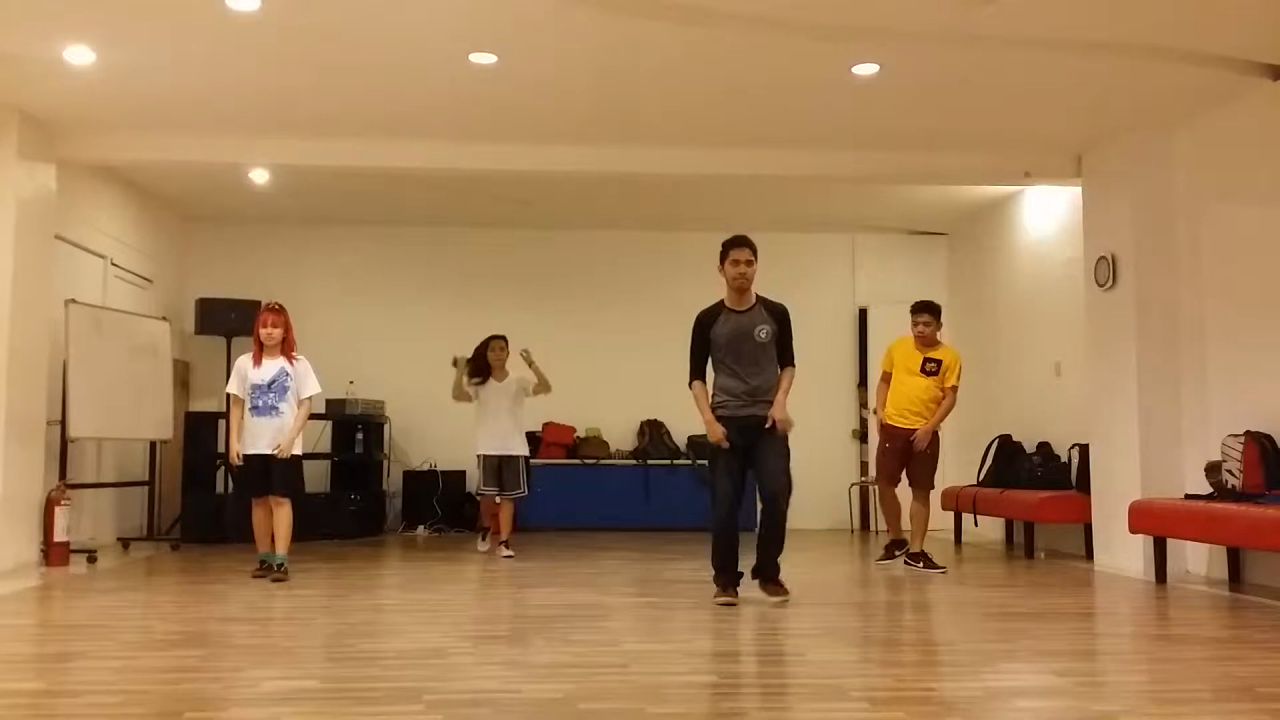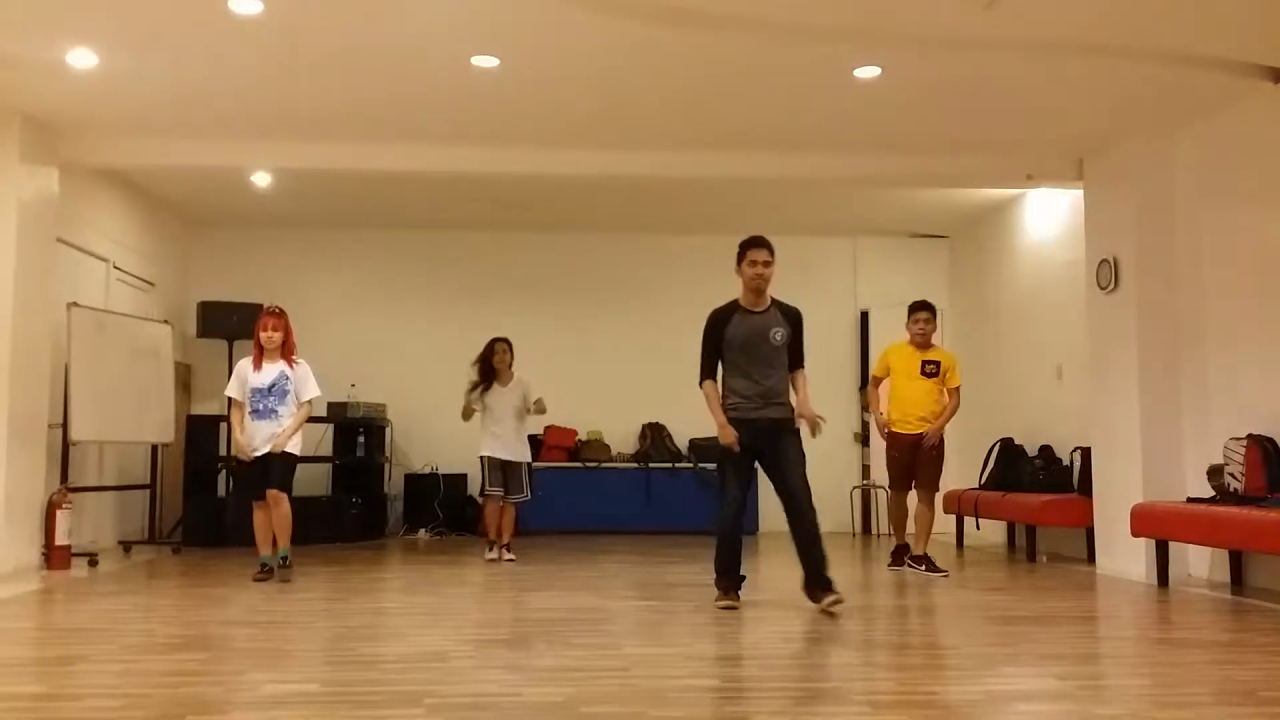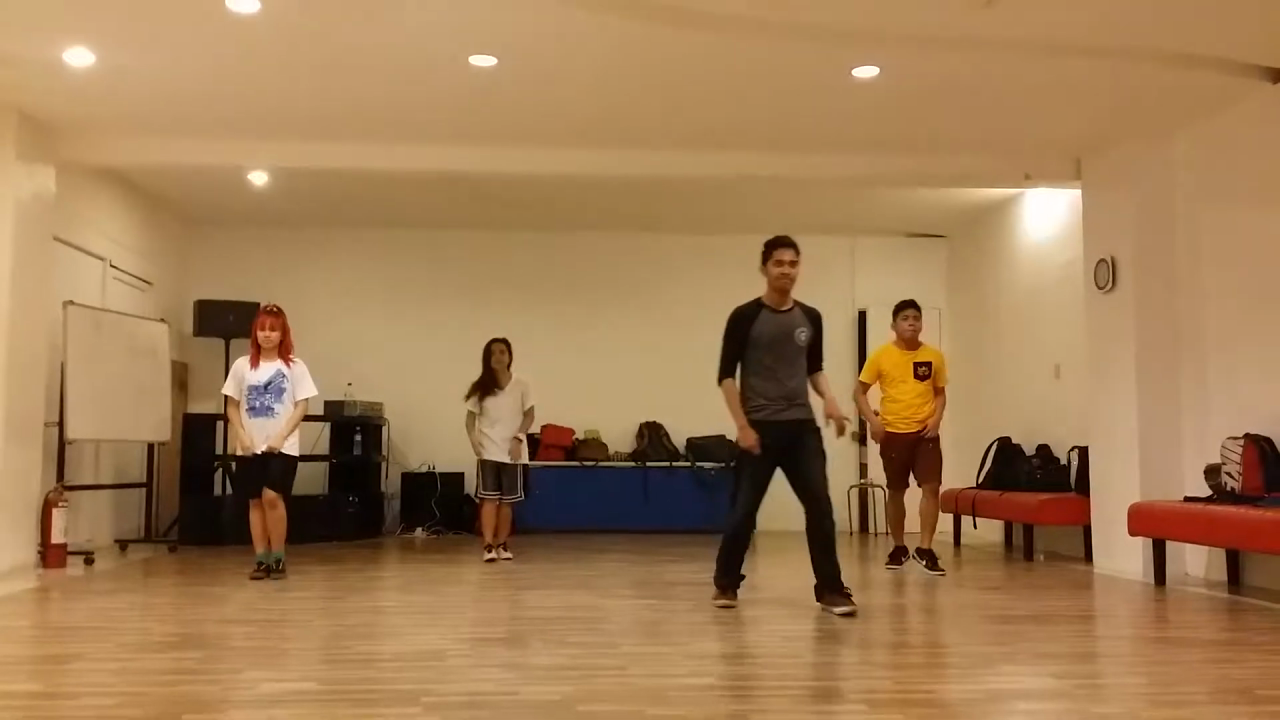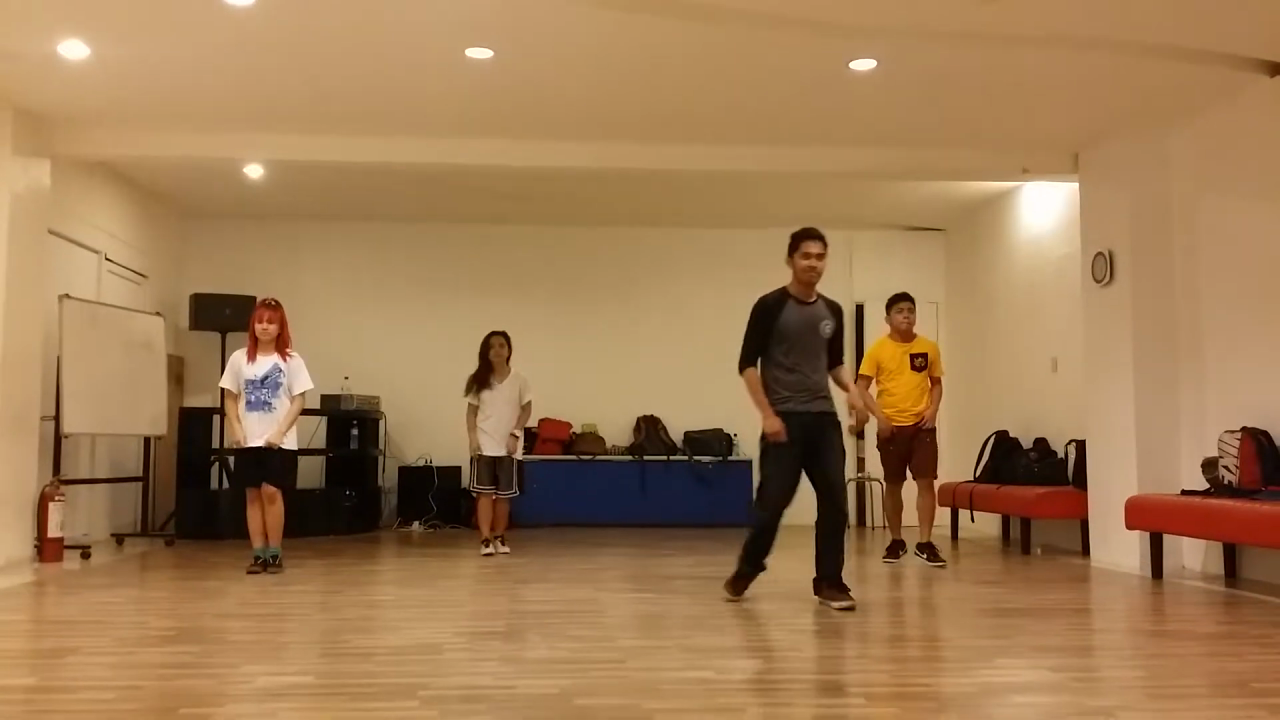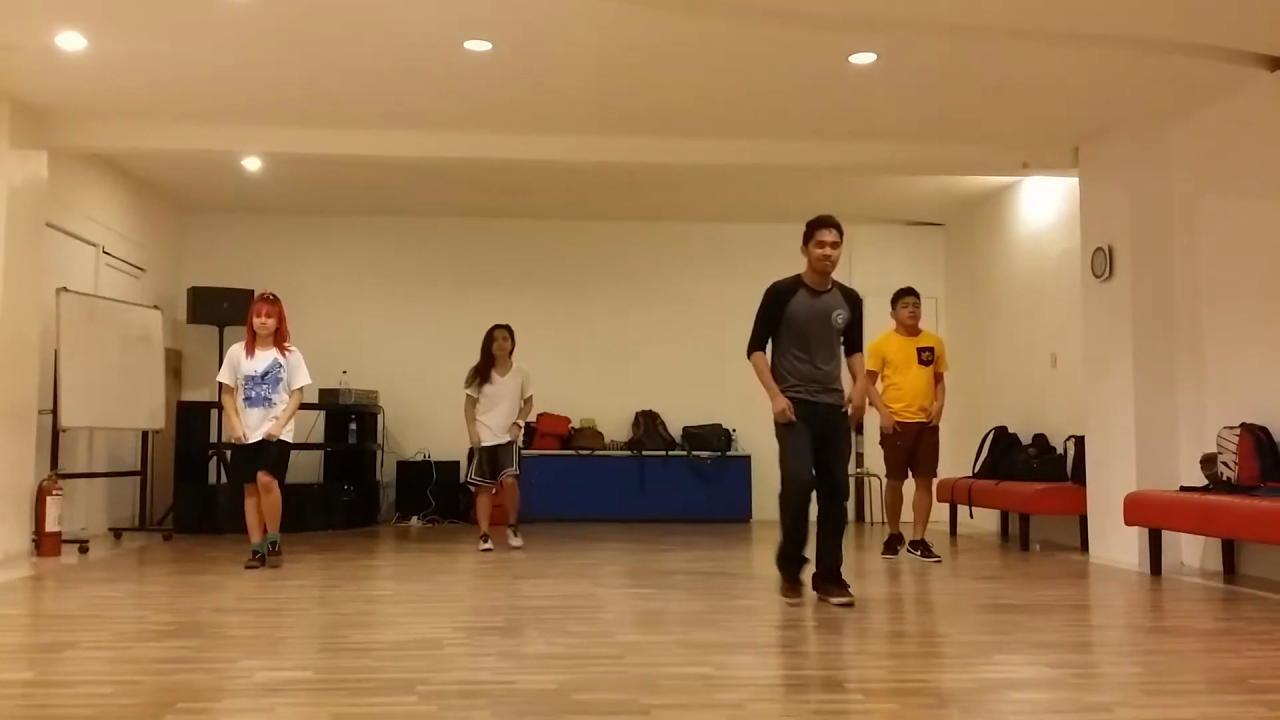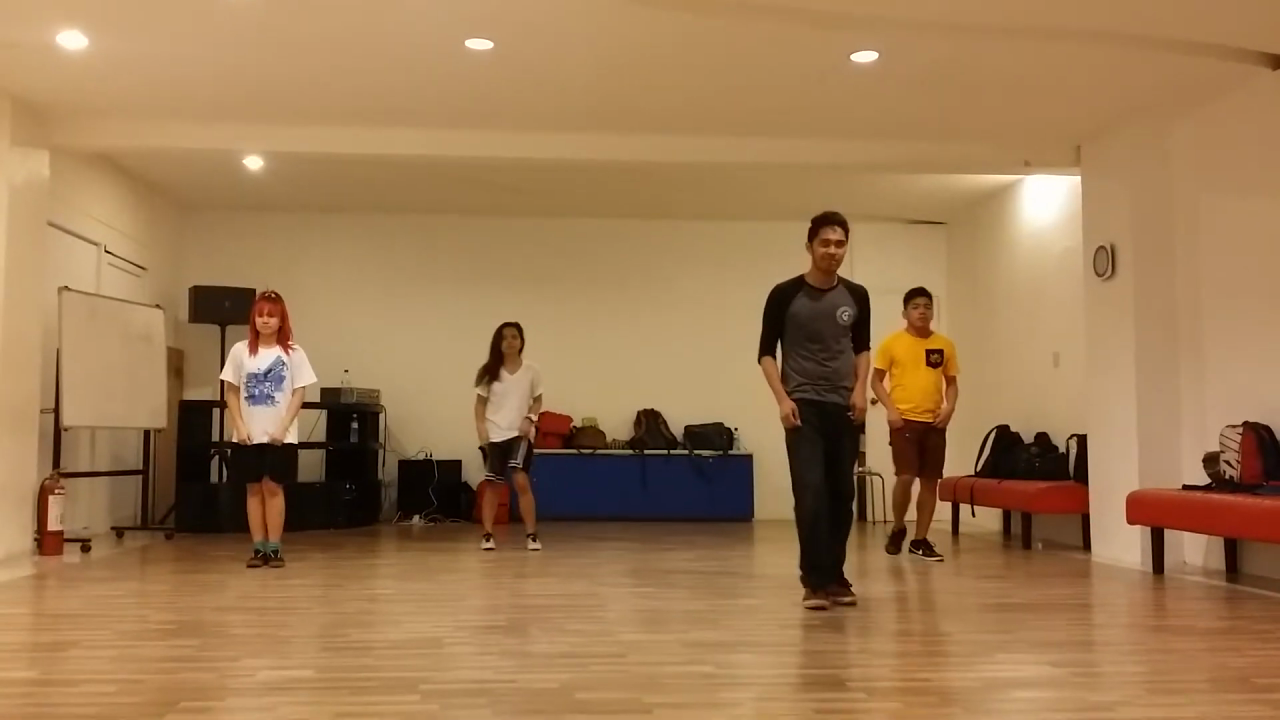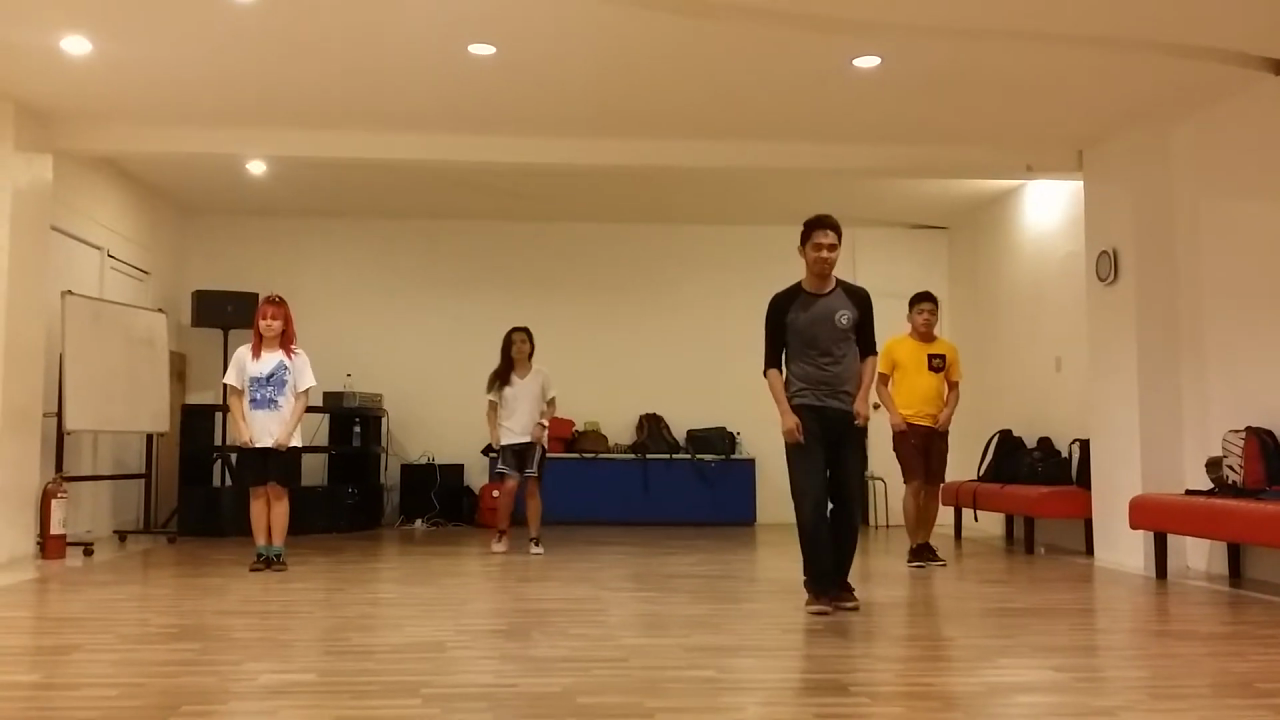
dt=0.2s
person 1, frame 1
left shoulder: (775, 314)
right shoulder: (708, 320)
left elbow: (787, 365)
right elbow: (696, 377)
left wrist: (780, 402)
right wrist: (709, 419)
left hip: (767, 421)
right hip: (727, 423)
left knee: (777, 493)
right knee: (725, 503)
left ankle: (768, 573)
right ankle: (726, 580)
person 1, frame 2
left shoulder: (790, 317)
right shoulder: (721, 319)
right elbow: (707, 377)
left wrist: (802, 401)
right wrist: (721, 422)
left hip: (780, 423)
right hip: (739, 425)
left knee: (800, 499)
right knee: (732, 507)
left ankle: (818, 582)
right ankle: (727, 584)
person 1, frame 3
left shoulder: (810, 318)
right shoulder: (745, 317)
right elbow: (726, 376)
left wrist: (829, 400)
right wrist: (743, 424)
left hip: (802, 425)
right hip: (760, 426)
left knee: (820, 504)
right knee: (744, 508)
left ankle: (830, 588)
right ankle: (726, 582)
person 1, frame 4
left shoulder: (832, 311)
right shoulder: (770, 306)
right elbow: (747, 364)
left wrist: (851, 390)
right wrist: (767, 413)
left hip: (823, 417)
right hip: (783, 417)
left knee: (835, 499)
right knee: (774, 497)
left ankle: (830, 582)
right ankle: (745, 570)
person 1, frame 5
left shoulder: (849, 300)
right shoulder: (782, 293)
right elbow: (756, 349)
left wrist: (859, 383)
right wrist: (775, 395)
left hip: (834, 407)
right hip: (794, 405)
left knee: (836, 492)
right knee: (799, 482)
left ankle: (829, 577)
right ankle: (790, 569)
person 1, frame 6
left shoulder: (856, 296)
right shoulder: (785, 294)
right elbow: (767, 353)
left wrist: (860, 388)
right wrist: (782, 398)
left hip: (843, 408)
right hip: (803, 405)
left knee: (841, 494)
right knee: (810, 491)
left ankle: (833, 575)
right ankle: (815, 581)
person 1, frame 7
left shoulder: (857, 299)
right shoulder: (784, 304)
left elbow: (868, 352)
right elbow: (772, 364)
left wrist: (863, 396)
right wrist: (784, 411)
left hip: (847, 414)
right hip: (805, 413)
left knee: (848, 501)
right knee: (811, 501)
left ankle: (839, 581)
right ankle: (818, 586)
person 2, frame 1
left shoulder: (297, 364)
right shoulder: (244, 363)
left elbow: (305, 404)
right elbow: (236, 405)
left wrist: (290, 438)
right wrist: (233, 441)
left hip: (284, 446)
right hip: (253, 445)
left knee: (280, 498)
right knee: (259, 500)
left ankle: (281, 561)
right ankle: (264, 559)
person 2, frame 2
left shoulder: (297, 367)
right shoulder: (245, 367)
left elbow: (306, 406)
right elbow: (236, 407)
left wrist: (285, 435)
right wrist: (237, 436)
left hip: (284, 445)
right hip: (253, 447)
left knee: (277, 495)
right knee: (259, 502)
left ankle: (284, 556)
right ankle: (265, 562)
person 2, frame 3
left shoulder: (294, 366)
right shoulder: (242, 366)
left elbow: (302, 405)
right elbow: (232, 406)
left wrist: (281, 436)
right wrist: (241, 435)
left hip: (282, 446)
right hip: (250, 447)
left knee: (272, 497)
right knee: (255, 501)
left ankle: (278, 556)
right ankle: (261, 560)
person 2, frame 4
left shoulder: (291, 360)
right shoulder: (239, 358)
left elbow: (298, 400)
right elbow: (230, 399)
left wrist: (280, 432)
right wrist: (235, 430)
left hip: (279, 441)
right hip: (247, 440)
left knee: (271, 492)
right knee: (253, 494)
left ankle: (275, 552)
right ankle: (258, 554)
person 2, frame 5
left shoulder: (290, 354)
right shoulder: (237, 352)
left elbow: (297, 394)
right elbow: (227, 393)
left wrist: (279, 424)
right wrist: (235, 425)
left hip: (276, 432)
right hip: (246, 434)
left knee: (266, 480)
right knee: (251, 488)
left ankle: (273, 540)
right ankle: (256, 548)
person 2, frame 6
left shoulder: (293, 353)
right shoulder: (240, 350)
left elbow: (298, 393)
right elbow: (231, 392)
left wrist: (282, 428)
right wrist: (239, 426)
left hip: (280, 435)
right hip: (248, 434)
left knee: (273, 486)
right knee: (254, 488)
left ankle: (275, 548)
right ankle: (258, 548)
person 2, frame 7
left shoulder: (295, 356)
right shoulder: (244, 354)
left elbow: (302, 398)
right elbow: (234, 396)
left wrist: (288, 432)
right wrist: (242, 429)
left hip: (283, 439)
right hip: (253, 439)
left knee: (278, 491)
right knee: (257, 492)
left ankle: (278, 552)
right ankle: (261, 552)
person 3, frame 1
left shoulder: (949, 356)
right shoulder: (897, 348)
left elbow: (950, 397)
right elbow: (884, 381)
left wrist: (929, 428)
right wrist: (879, 410)
left hip: (924, 432)
right hip: (893, 427)
left knee: (921, 491)
right knee: (885, 484)
left ankle: (916, 552)
right ankle: (896, 540)
person 3, frame 2
left shoulder: (945, 358)
right shoulder: (892, 353)
left elbow: (954, 398)
right elbow: (873, 385)
left wrist: (939, 425)
right wrist: (876, 414)
left hip: (929, 435)
right hip: (898, 433)
left knee: (926, 494)
right knee: (898, 493)
left ankle: (919, 555)
right ankle: (901, 545)
person 3, frame 3
left shoulder: (934, 356)
right shoulder: (881, 356)
left elbow: (940, 393)
right elbow: (860, 391)
left wrist: (936, 418)
right wrist: (871, 419)
left hip: (925, 432)
right hip: (893, 433)
left knee: (931, 487)
right knee: (896, 492)
left ankle: (925, 549)
right ankle: (899, 548)
person 3, frame 4
left shoulder: (929, 347)
right shoulder: (877, 349)
left elbow: (936, 383)
right elbow: (861, 387)
left wrist: (933, 409)
right wrist: (879, 416)
left hip: (922, 425)
right hip: (892, 427)
left knee: (926, 482)
right knee: (893, 485)
left ankle: (925, 543)
right ankle: (896, 541)
person 3, frame 5
left shoulder: (934, 342)
right shoulder: (882, 344)
left elbow: (939, 379)
right elbow: (869, 383)
left wrist: (939, 404)
right wrist: (883, 413)
left hip: (927, 422)
right hip: (896, 423)
left knee: (925, 481)
right knee: (895, 480)
left ankle: (918, 540)
right ankle: (894, 535)
person 3, frame 6
left shoulder: (944, 345)
right shoulder: (892, 343)
left elbow: (951, 382)
right elbow: (877, 381)
left wrist: (949, 406)
right wrist: (890, 409)
left hip: (934, 423)
right hip: (904, 421)
left knee: (930, 482)
right knee: (905, 477)
left ankle: (920, 540)
right ankle: (898, 528)
person 3, frame 7
left shoulder: (947, 350)
right shoulder: (894, 347)
left elbow: (953, 388)
right elbow: (881, 384)
left wrist: (949, 411)
right wrist: (893, 413)
left hip: (936, 427)
right hip: (907, 425)
left knee: (933, 488)
right knee: (915, 485)
left ankle: (924, 543)
right ankle: (914, 547)
person 4, frame 1
left shoulder: (519, 382)
right shoulder: (478, 384)
left elbow: (546, 387)
right elbow: (457, 395)
left wrist: (531, 363)
right wrist: (461, 368)
left hip: (514, 447)
right hip: (488, 447)
left knee: (508, 496)
right knee: (488, 494)
left ankle: (504, 542)
right ankle: (486, 527)
person 4, frame 2
left shoulder: (522, 384)
right shoulder: (483, 387)
left elbow: (542, 407)
right elbow: (466, 416)
left wrist: (530, 408)
right wrist: (468, 402)
left hip: (517, 450)
right hip: (491, 449)
left knee: (511, 500)
right knee: (493, 496)
left ankle: (505, 545)
right ankle: (491, 542)
person 4, frame 3
left shoulder: (521, 385)
right shoulder: (481, 388)
left elbow: (529, 416)
right elbow: (471, 418)
left wrist: (519, 438)
right wrist: (473, 438)
left hip: (512, 452)
right hip: (488, 451)
left knee: (507, 500)
right knee: (489, 498)
left ankle: (502, 544)
right ankle: (489, 545)
person 4, frame 4
left shoulder: (519, 380)
right shoulder: (478, 380)
left elbow: (526, 410)
right elbow: (471, 412)
left wrist: (515, 434)
right wrist: (472, 437)
left hip: (508, 446)
right hip: (483, 445)
left knee: (504, 495)
right knee: (485, 492)
left ankle: (499, 536)
right ankle: (486, 539)
person 4, frame 5
left shoulder: (521, 374)
right shoulder: (479, 373)
left elbow: (528, 403)
right elbow: (469, 404)
left wrist: (518, 424)
right wrist: (472, 430)
left hip: (509, 437)
right hip: (483, 437)
left knee: (509, 482)
right knee: (483, 487)
left ankle: (513, 527)
right ankle: (484, 535)
person 4, frame 6
left shoulder: (531, 371)
right shoulder: (489, 371)
left elbow: (537, 401)
right elbow: (480, 403)
left wrist: (529, 419)
right wrist: (480, 426)
left hip: (520, 434)
right hip: (494, 435)
left knee: (521, 481)
left ankle: (531, 534)
right ankle: (487, 534)
person 4, frame 7
left shoulder: (541, 375)
right shoulder: (500, 376)
left elbow: (551, 405)
right elbow: (492, 408)
left wrist: (542, 424)
right wrist: (493, 431)
left hip: (533, 439)
right hip: (508, 439)
left knee: (532, 488)
right knee: (509, 486)
left ankle: (534, 538)
right ankle: (501, 533)
